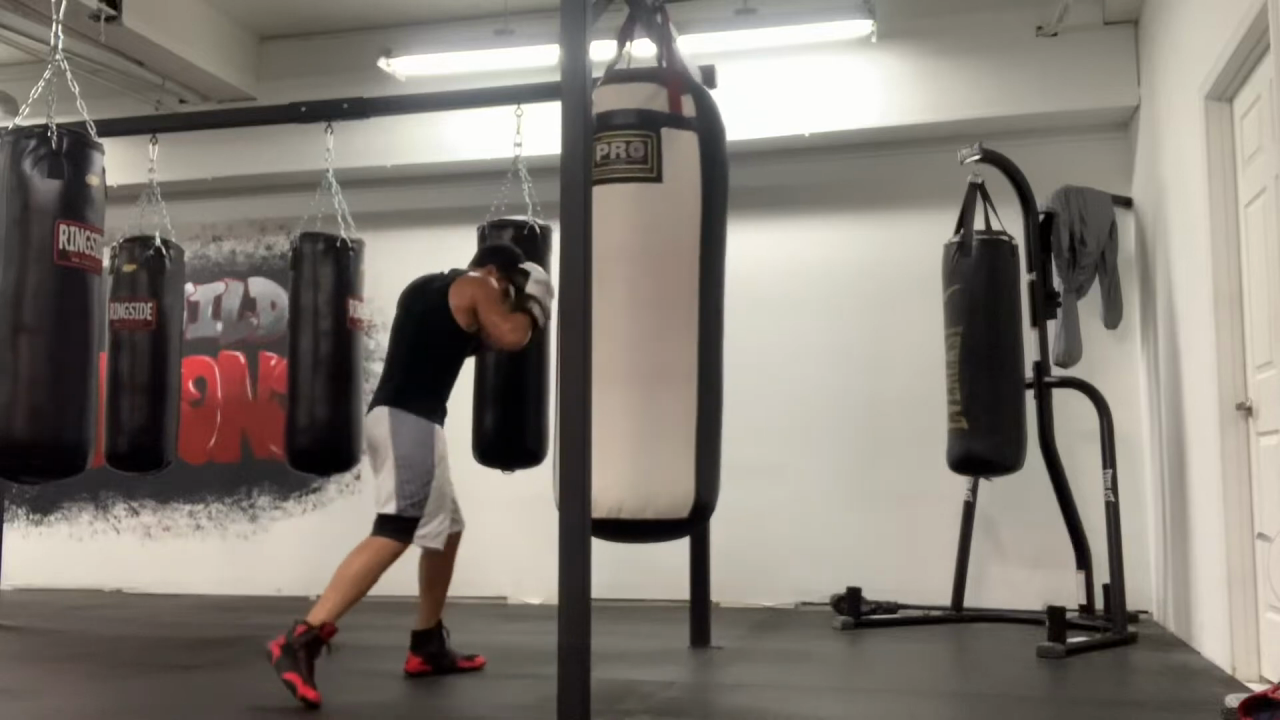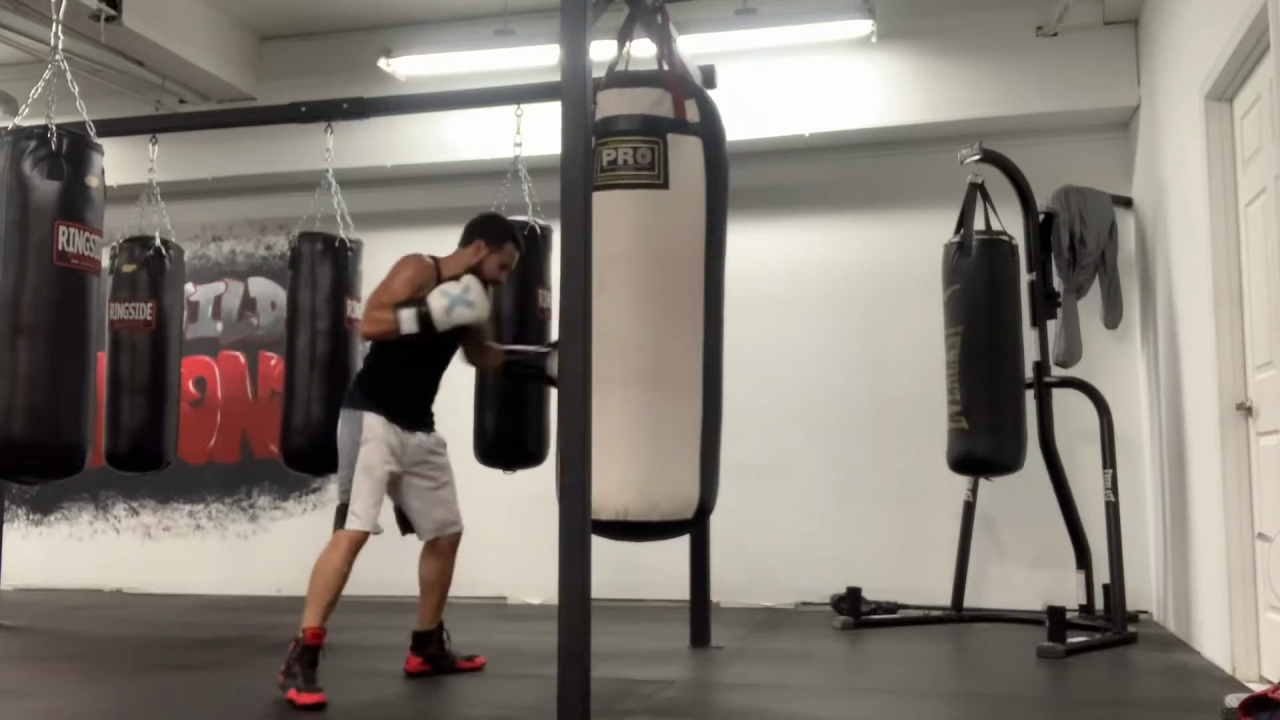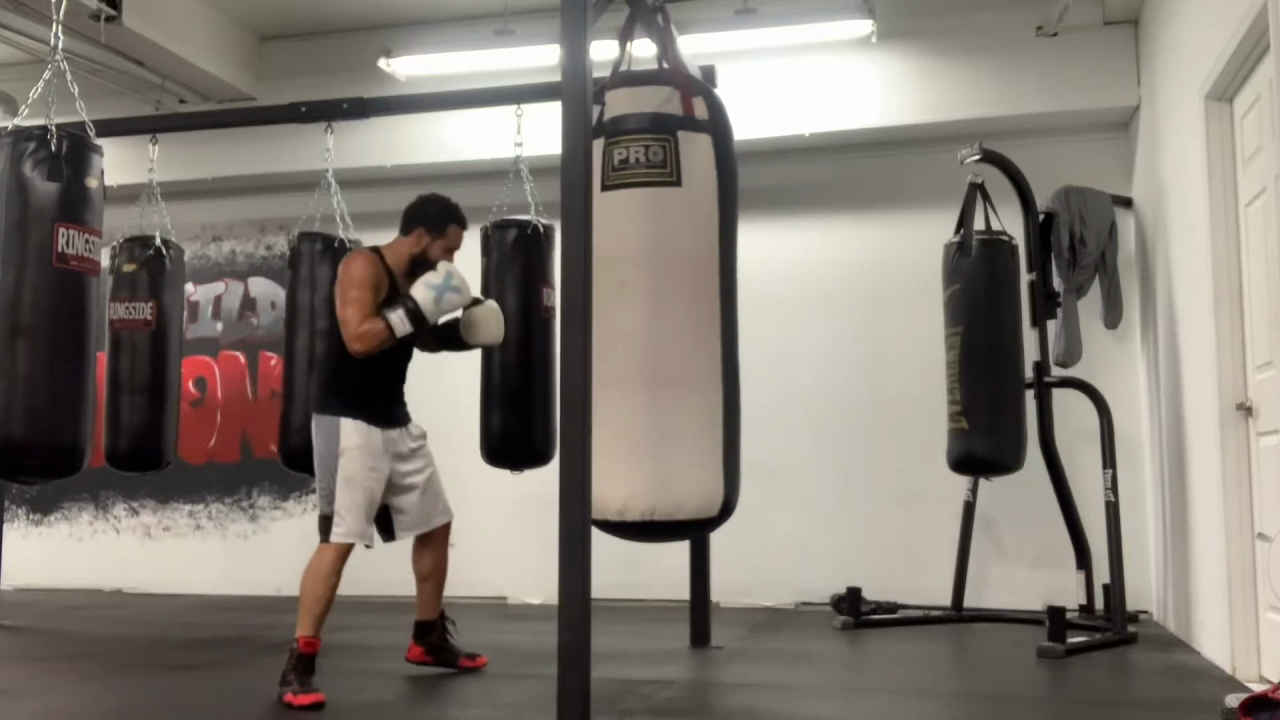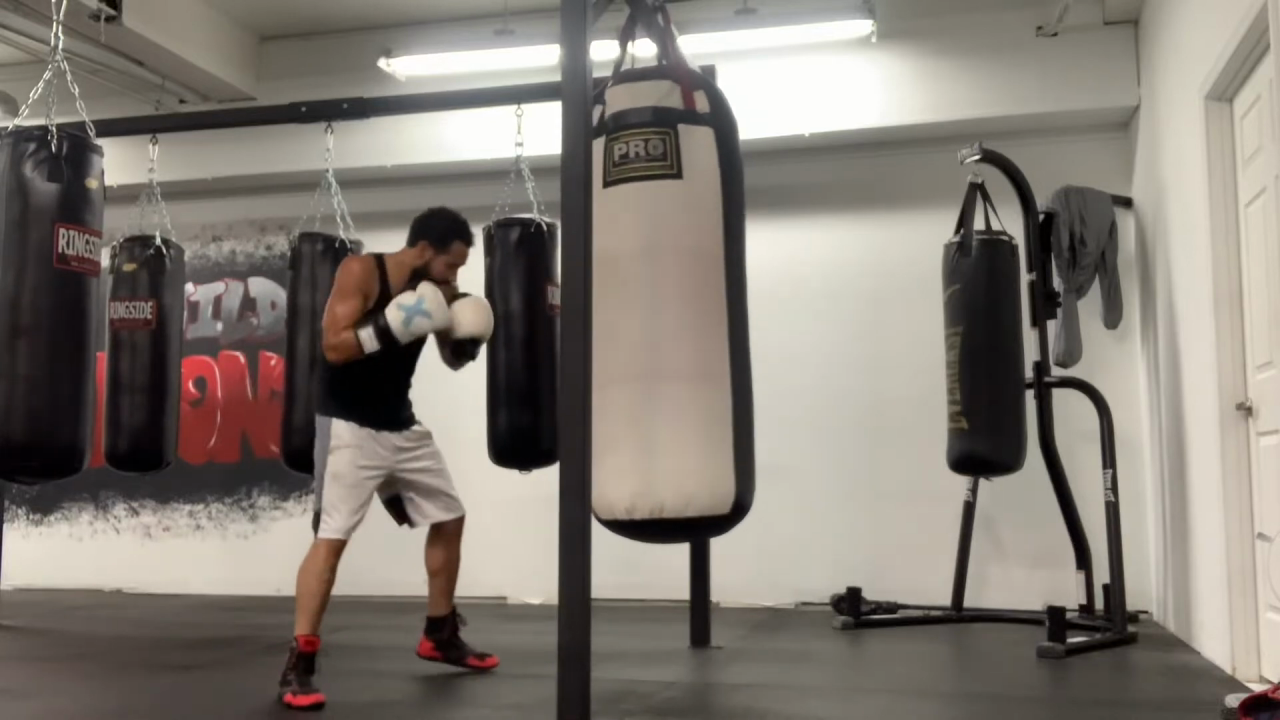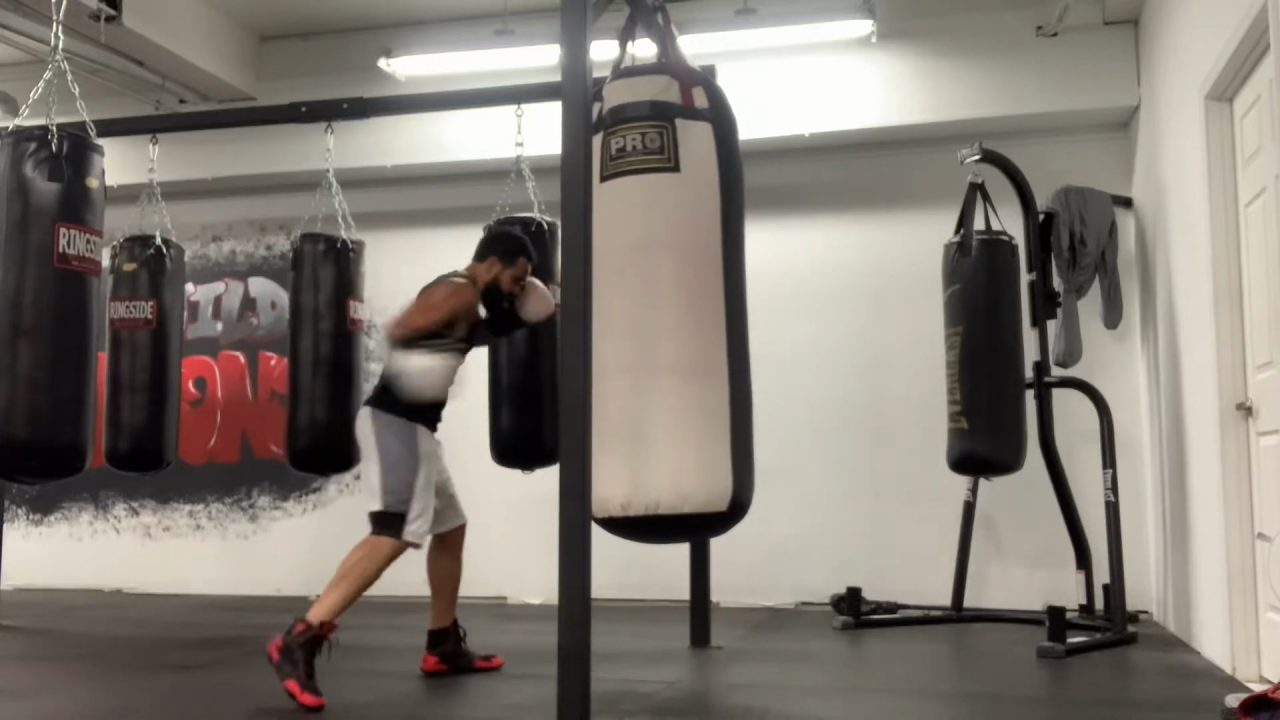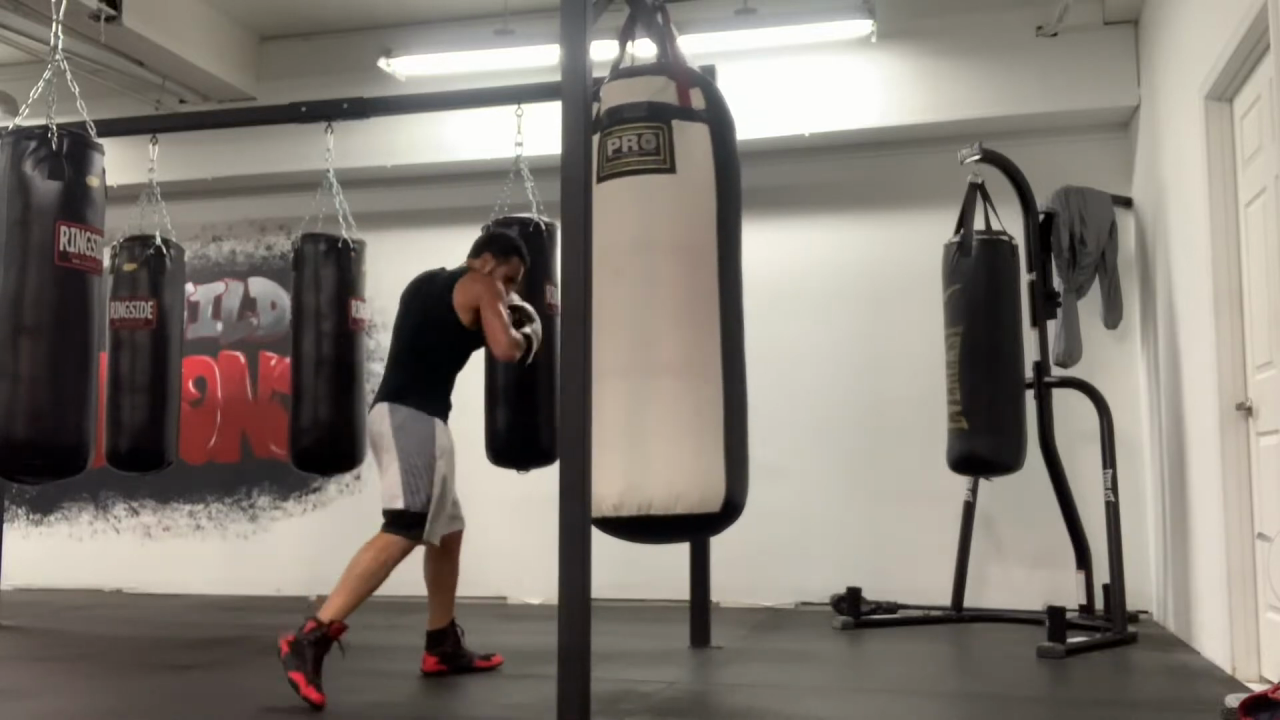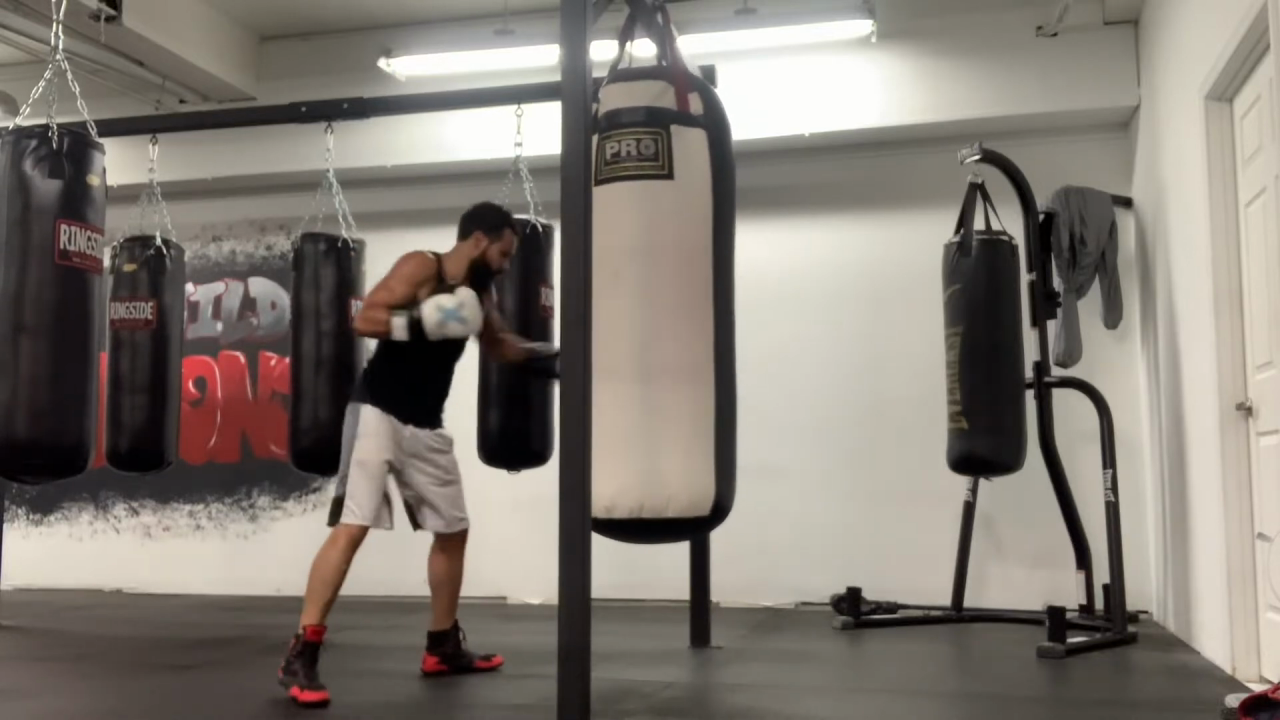
dt=0.3s
person 1, frame 1
left shoulder: (424, 288)
right shoulder: (477, 286)
right elbow: (511, 336)
right wrist: (535, 300)
left hip: (390, 415)
right hip: (412, 420)
left knee: (446, 531)
right knee: (393, 536)
left ankle: (427, 646)
right ankle: (300, 641)
person 1, frame 2
left shoulder: (470, 292)
right shoulder: (416, 270)
left elbow: (487, 357)
right elbow: (370, 323)
left wrist: (546, 362)
right wrist: (430, 312)
left hip: (420, 428)
right hip: (375, 417)
left knee: (444, 532)
right knee: (355, 530)
left ankle: (426, 648)
right ankle: (300, 659)
person 1, frame 3
left shoulder: (419, 275)
right shoulder: (362, 266)
right elbow: (359, 340)
left wrist: (462, 329)
right wrist: (421, 307)
left hip: (396, 422)
right hip: (347, 422)
left knee: (436, 526)
right knee: (340, 540)
left ankle: (429, 637)
right ankle: (298, 665)
person 1, frame 4
left shoulder: (436, 287)
right shoulder: (360, 271)
left elbow: (455, 359)
right elbow: (334, 340)
left wrist: (471, 332)
right wrist: (391, 327)
left hip: (400, 425)
right hip: (347, 423)
left knee: (449, 518)
right knee: (331, 537)
left ankle: (440, 634)
right ankle: (298, 667)
person 1, frame 5
left shoulder: (467, 299)
right shoulder: (458, 289)
left elbow: (471, 336)
right elbow: (401, 330)
left wrist: (508, 309)
left hip: (412, 427)
right hip: (396, 423)
left knee: (450, 530)
right knee: (390, 537)
left ankle: (443, 646)
right ankle: (299, 642)
person 1, frame 6
left shoulder: (426, 283)
right shoulder: (481, 287)
right elbow: (506, 349)
right wrist: (527, 335)
left hip: (395, 412)
right hip: (415, 418)
left knee: (446, 531)
right knee: (402, 533)
left ankle: (442, 645)
right ankle: (309, 642)
person 1, frame 7
left shoulder: (479, 291)
right shoulder: (419, 268)
left elbow: (504, 347)
right elbow: (364, 320)
left wrist: (555, 359)
right wrist: (422, 321)
left hip: (426, 426)
right hip: (379, 412)
left knee: (452, 531)
right knee: (351, 527)
left ankle: (443, 648)
right ankle: (301, 655)
